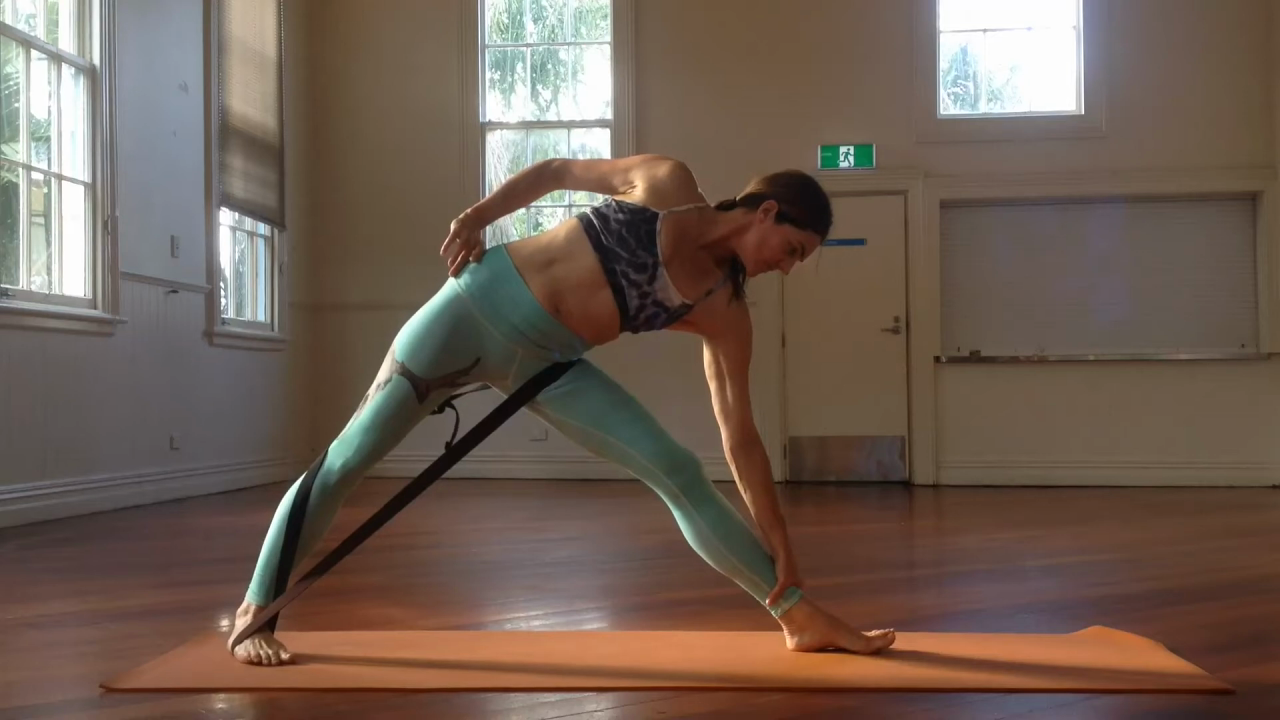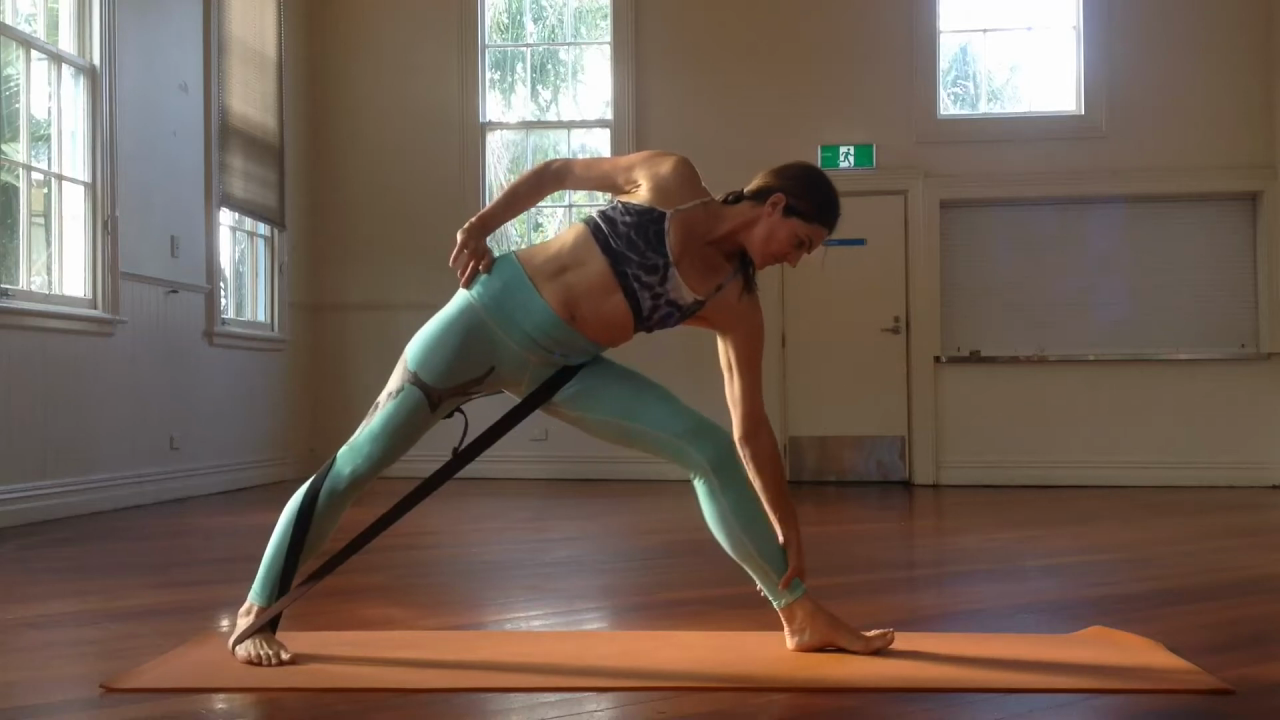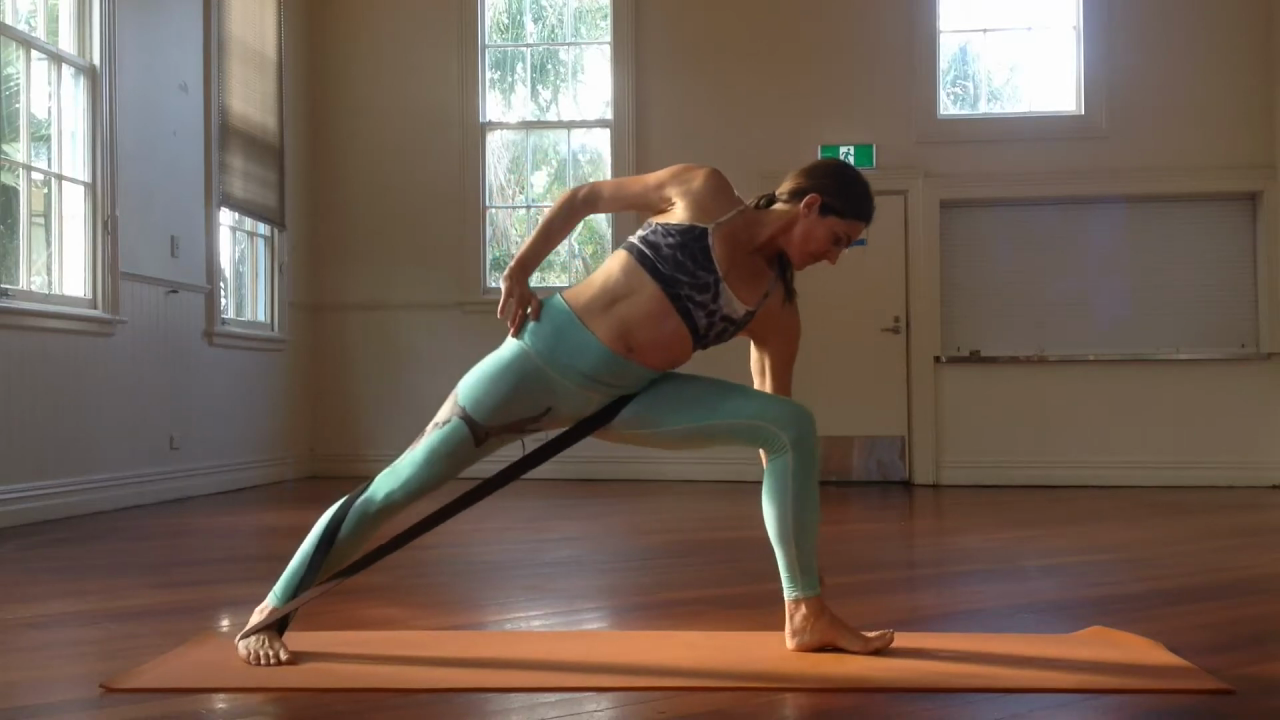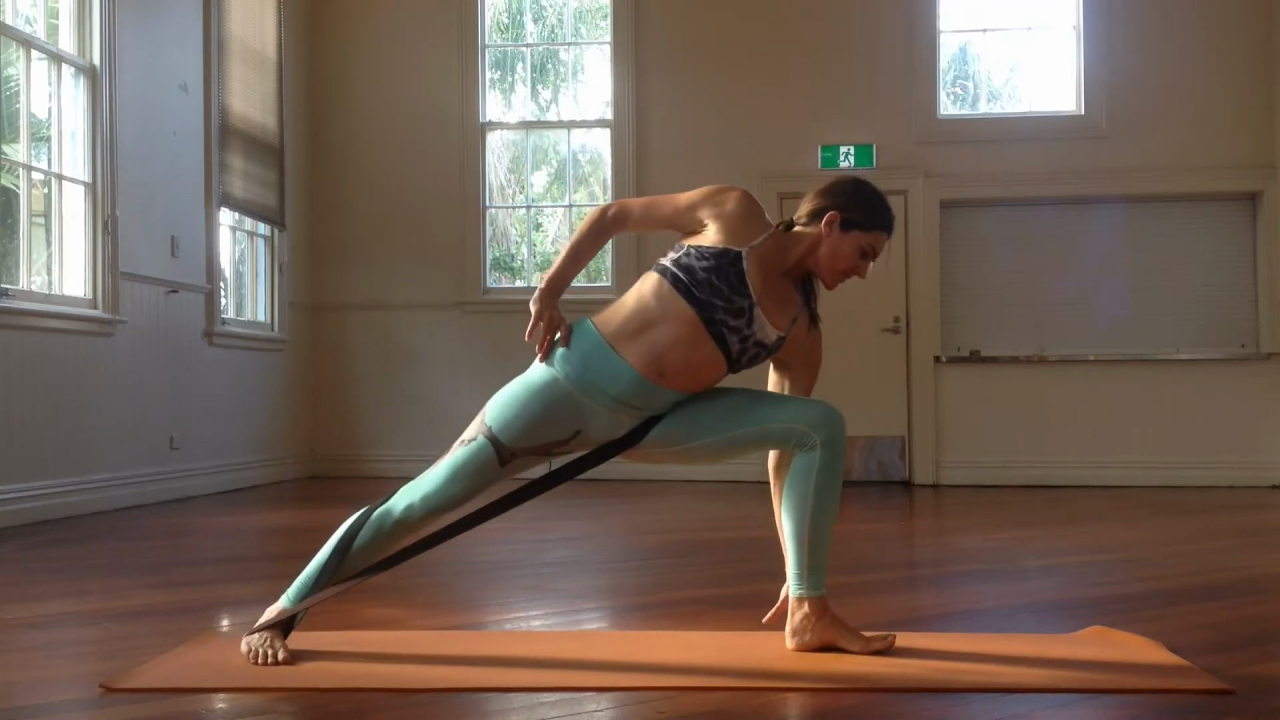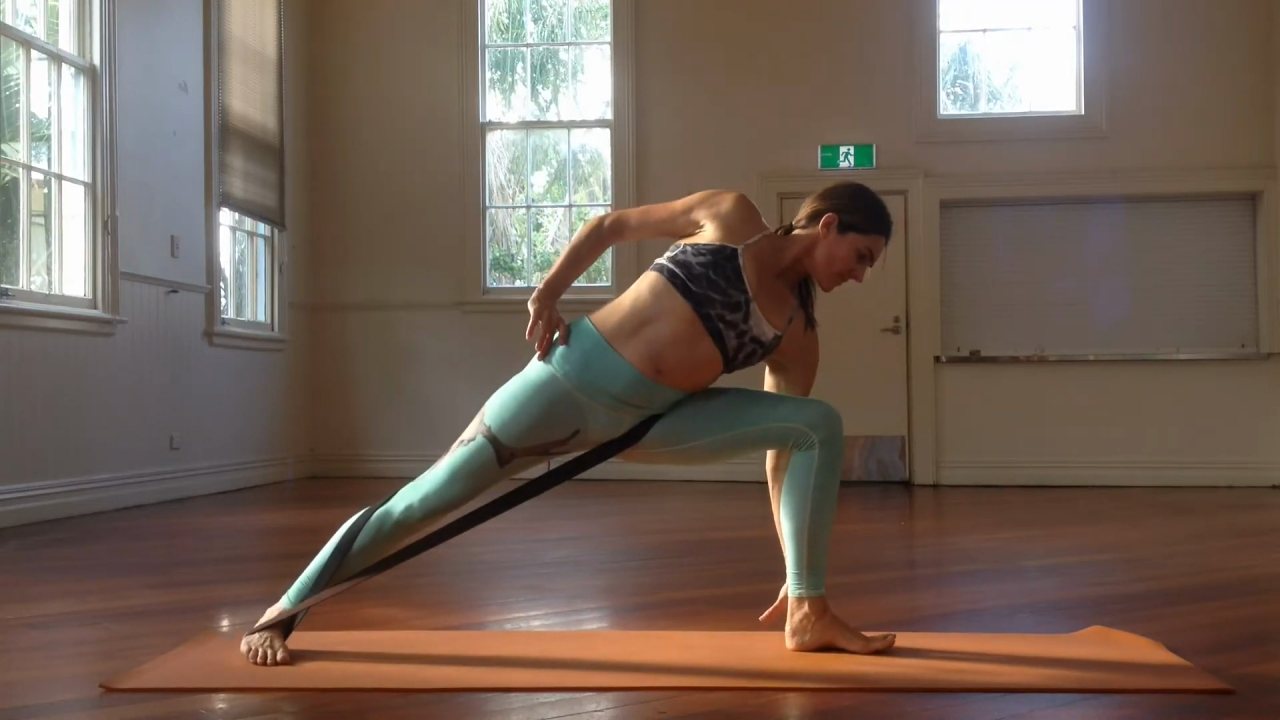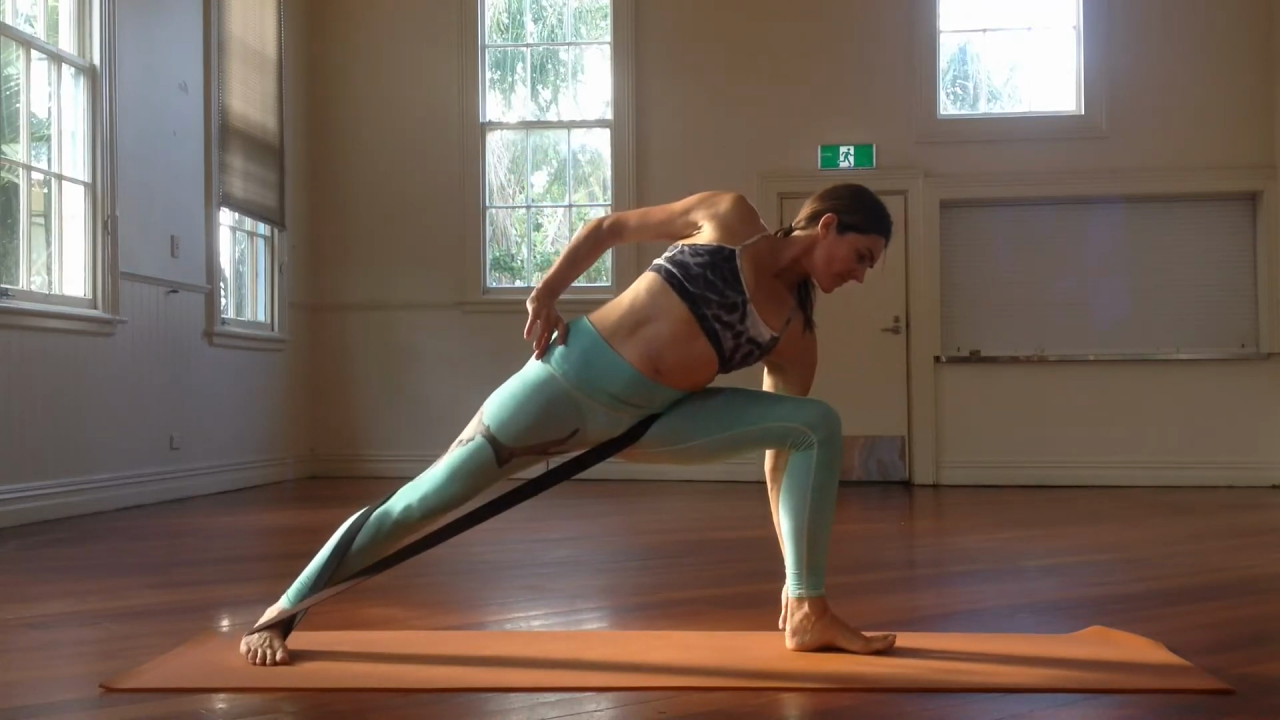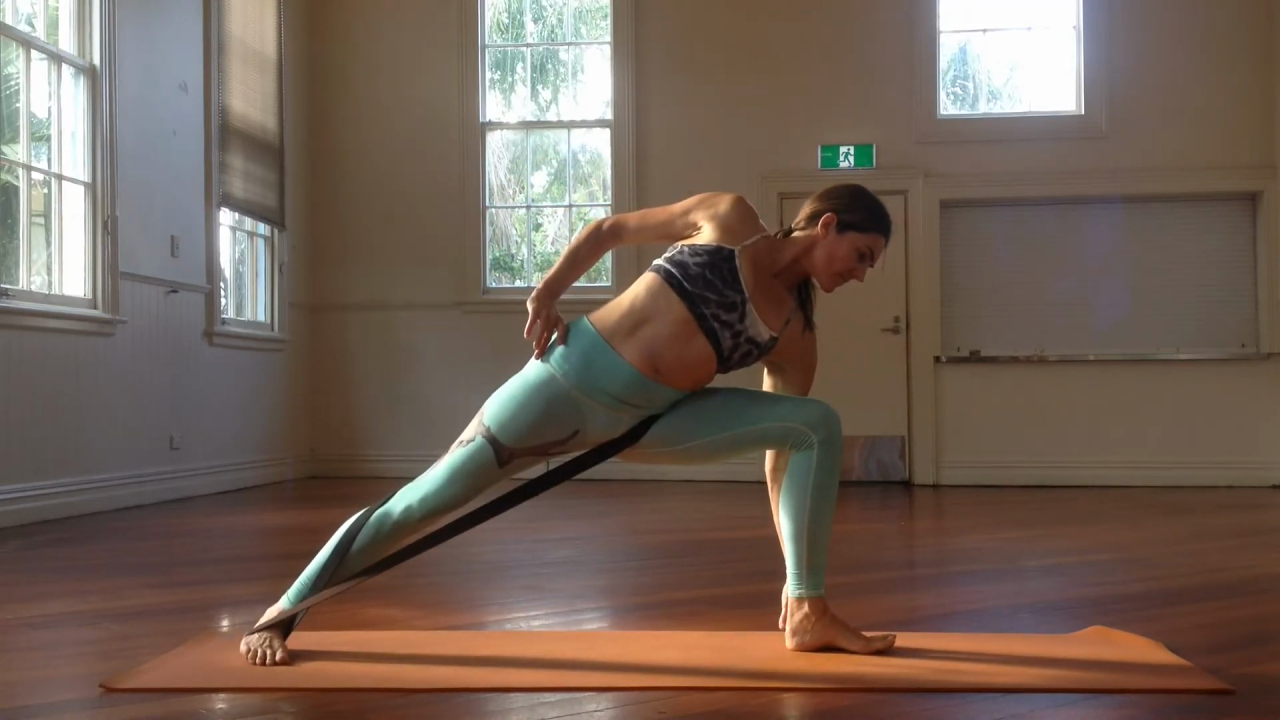
dt=0.7s
person 1, frame 1
left shoulder: (724, 311)
right shoulder: (668, 184)
left elbow: (740, 437)
right elbow: (556, 171)
left wrist: (780, 544)
right wrist: (475, 218)
left hip: (544, 361)
right hip: (477, 306)
left knee: (678, 471)
right knee: (348, 460)
left ankle: (798, 616)
right ankle: (255, 611)
person 1, frame 2
left shoulder: (735, 306)
right shoulder: (671, 178)
left elbow: (752, 426)
right elbow: (557, 170)
left wrist: (787, 526)
right wrist: (480, 225)
left hip: (561, 366)
right hip: (490, 313)
left knee: (709, 447)
right knee: (355, 466)
left ankle: (799, 614)
right ankle: (255, 613)
person 1, frame 3
left shoulder: (776, 310)
right shoulder: (703, 191)
left elbow: (774, 420)
right elbow: (584, 197)
left wrist: (804, 532)
right wrist: (518, 271)
left hip: (618, 397)
right hip: (543, 353)
left knee: (794, 425)
right knee: (394, 491)
left ankle: (806, 613)
right ankle: (271, 612)
person 1, frame 4
left shoulder: (801, 334)
right shoulder: (733, 213)
left elbow: (786, 449)
right elbow: (612, 215)
left wrist: (794, 567)
right wrist: (548, 292)
left hip: (647, 422)
right hip: (573, 377)
left knee: (822, 426)
right knee: (420, 503)
left ankle: (809, 613)
right ankle: (282, 611)
person 1, frame 5
left shoulder: (797, 337)
right shoulder: (731, 214)
left elbow: (782, 450)
right elbow: (611, 225)
left wrist: (794, 569)
right wrist: (547, 293)
left hip: (646, 421)
right hip: (571, 376)
left knee: (819, 425)
right knee: (424, 502)
left ankle: (809, 611)
right ankle: (282, 611)
person 1, frame 6
left shoulder: (795, 339)
right shoulder: (729, 216)
left elbow: (780, 454)
right elbow: (609, 227)
left wrist: (793, 570)
right wrist: (545, 293)
left hip: (644, 421)
right hip: (568, 374)
left knee: (817, 424)
right knee: (421, 503)
left ankle: (808, 611)
right ankle: (281, 612)
person 1, frame 7
left shoulder: (795, 337)
right shoulder: (729, 217)
left elbow: (782, 453)
right elbow: (609, 230)
left wrist: (795, 572)
right wrist: (545, 294)
left hip: (644, 421)
right hip: (569, 374)
left knee: (818, 425)
right knee: (424, 502)
left ankle: (808, 612)
right ankle: (282, 612)
